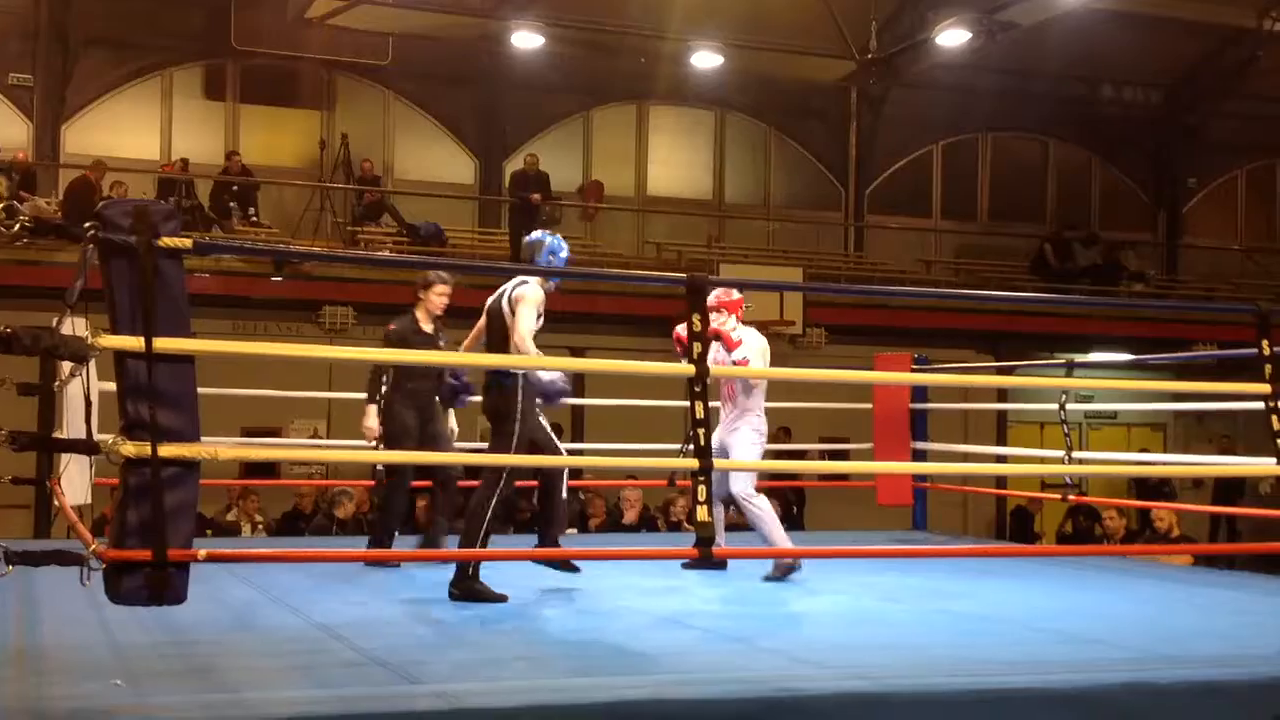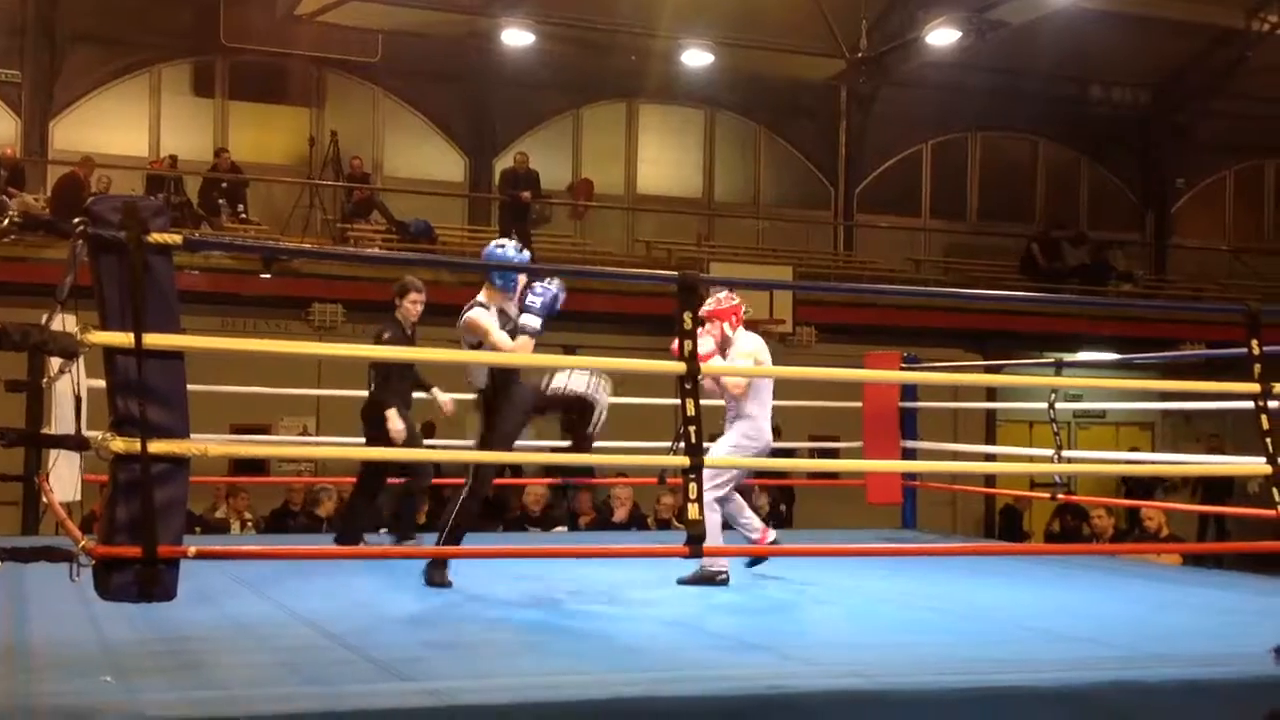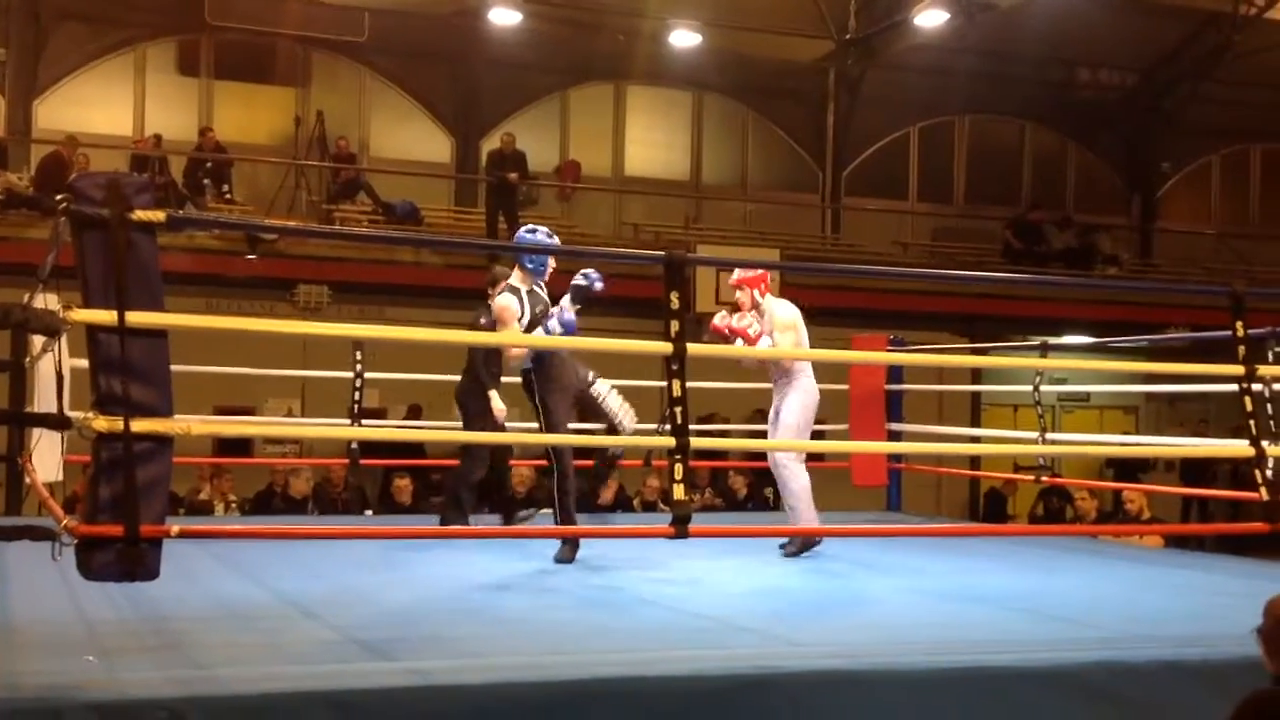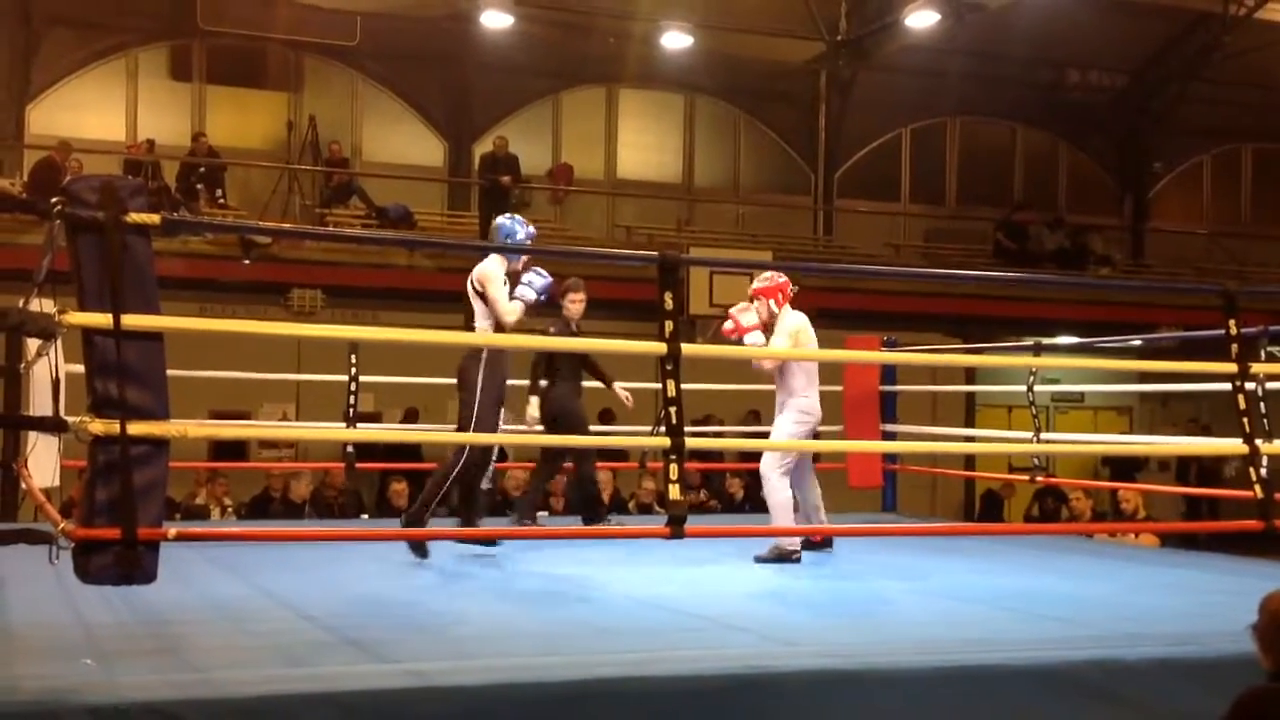
dt=0.7s
person 1, frame 1
left shoulder: (502, 293)
right shoulder: (531, 290)
left elbow: (470, 342)
right elbow: (521, 338)
right wrist: (543, 373)
left hip: (502, 391)
right hip: (512, 392)
left knee: (555, 461)
right knee: (495, 481)
left ankle: (549, 544)
right ankle: (464, 578)
person 1, frame 2
left shoulder: (508, 302)
right shoulder: (474, 317)
right elbow: (517, 355)
left wrist: (537, 307)
right wrist: (533, 315)
left hip: (525, 389)
right hip: (500, 401)
left knee: (592, 388)
right knee: (478, 484)
right ankle: (438, 562)
person 1, frame 3
left shoulder: (536, 286)
right shoulder: (506, 301)
right elbow: (513, 355)
left wrist: (574, 299)
right wrist: (547, 333)
left hip: (566, 366)
right hip: (544, 382)
right knee: (562, 459)
right ankle: (569, 537)
person 1, frame 4
left shoulder: (496, 276)
right shoulder: (488, 271)
right elbow: (507, 319)
left wrist: (527, 298)
right wrist: (528, 292)
left hip: (492, 366)
right hip: (480, 366)
left knee: (485, 450)
right knee: (469, 448)
left ankle: (469, 522)
right ankle: (416, 518)
person 2, frame 1
left shoulder: (754, 339)
right shoulder: (718, 345)
left elbow: (755, 380)
left wrist: (734, 344)
right wrist: (686, 349)
left hip: (748, 427)
right hip: (725, 427)
left knee: (742, 489)
right knee: (709, 489)
left ankle: (785, 554)
person 2, frame 2
left shoulder: (747, 343)
right shoulder: (733, 347)
left elbow: (736, 387)
right elbow: (715, 389)
left wrist: (706, 359)
right wrist: (694, 361)
left hip: (749, 431)
right hip: (743, 430)
left knee: (707, 489)
right knee: (720, 490)
left ankle: (714, 567)
right ankle: (762, 535)
person 2, frame 3
left shoulder: (782, 312)
right shoulder: (760, 316)
left elbow: (786, 361)
left wrist: (754, 336)
right wrist: (733, 337)
left hip: (800, 390)
right hip: (782, 394)
left knee: (787, 459)
right knee: (778, 463)
left ankle: (805, 529)
right ankle: (806, 530)
person 2, frame 4
left shoulder: (790, 322)
right shoulder: (787, 323)
left elbow: (769, 363)
right elbow: (763, 366)
left wrist: (750, 331)
right wrist: (743, 335)
left hip: (799, 408)
right hip: (802, 407)
left knee: (773, 470)
right knee: (800, 473)
left ankle: (786, 546)
right ankle: (820, 534)
person 3, frame 1
left shoulder: (439, 332)
right shoulder: (400, 327)
right elbow: (379, 369)
left wrist: (450, 412)
right wrist: (371, 410)
left hip: (430, 410)
right hip: (401, 409)
left knee: (447, 474)
right knee: (399, 479)
left ankle: (433, 541)
right ankle: (378, 549)
person 3, frame 2
left shoulder: (408, 331)
right shoulder: (389, 333)
right elbow: (378, 379)
left wrist: (434, 392)
right wrist: (391, 414)
left hip: (379, 411)
right hip: (385, 410)
left knee: (373, 475)
right knee: (420, 470)
left ankle: (347, 536)
right ankle: (403, 532)
person 3, frame 3
left shoulder: (497, 319)
right shoulder: (485, 319)
right elbow: (476, 362)
right wrist: (493, 396)
left hip: (480, 393)
right hip: (476, 393)
left knee: (501, 452)
right knee: (476, 456)
left ankle: (509, 513)
right ankle: (453, 518)
person 3, frame 4
left shoulder: (574, 328)
right shoulder: (556, 329)
left elbow: (587, 362)
right elbow: (538, 366)
left wrist: (614, 387)
right wrist: (533, 401)
left hip: (565, 398)
right hip: (562, 398)
left knee: (550, 460)
right knee: (584, 456)
left ankle: (526, 512)
right ankle: (594, 516)
